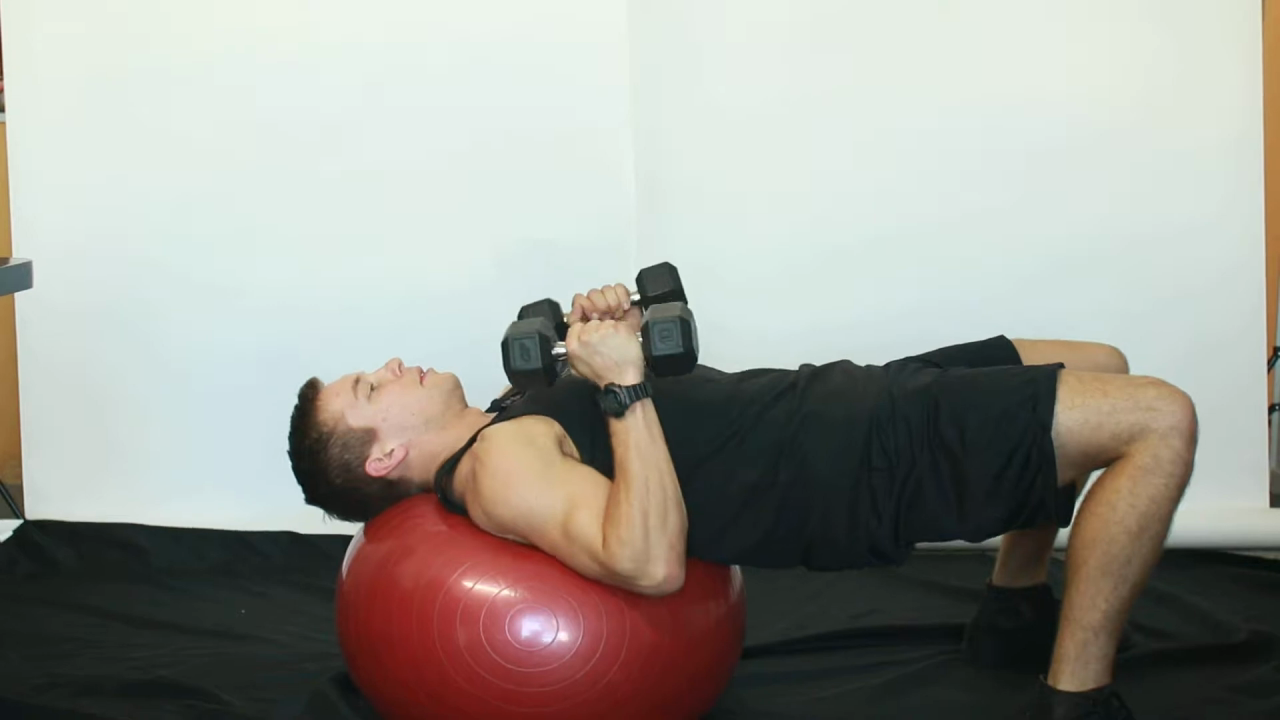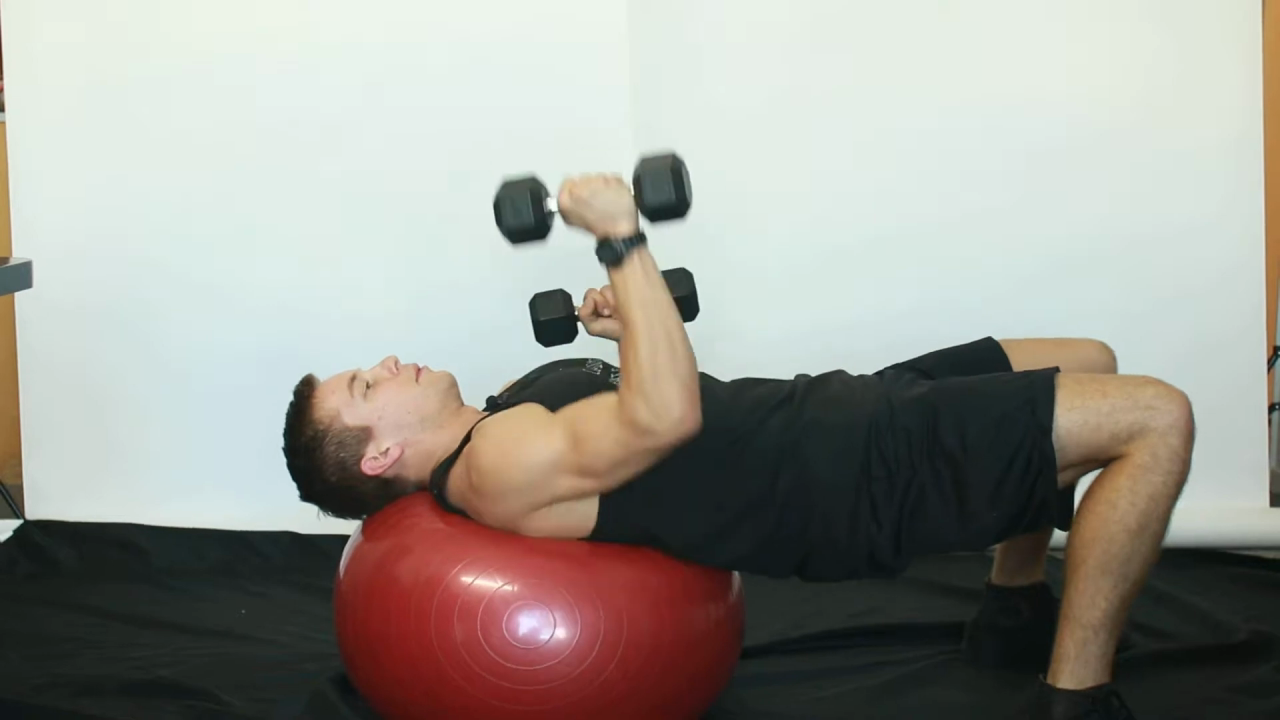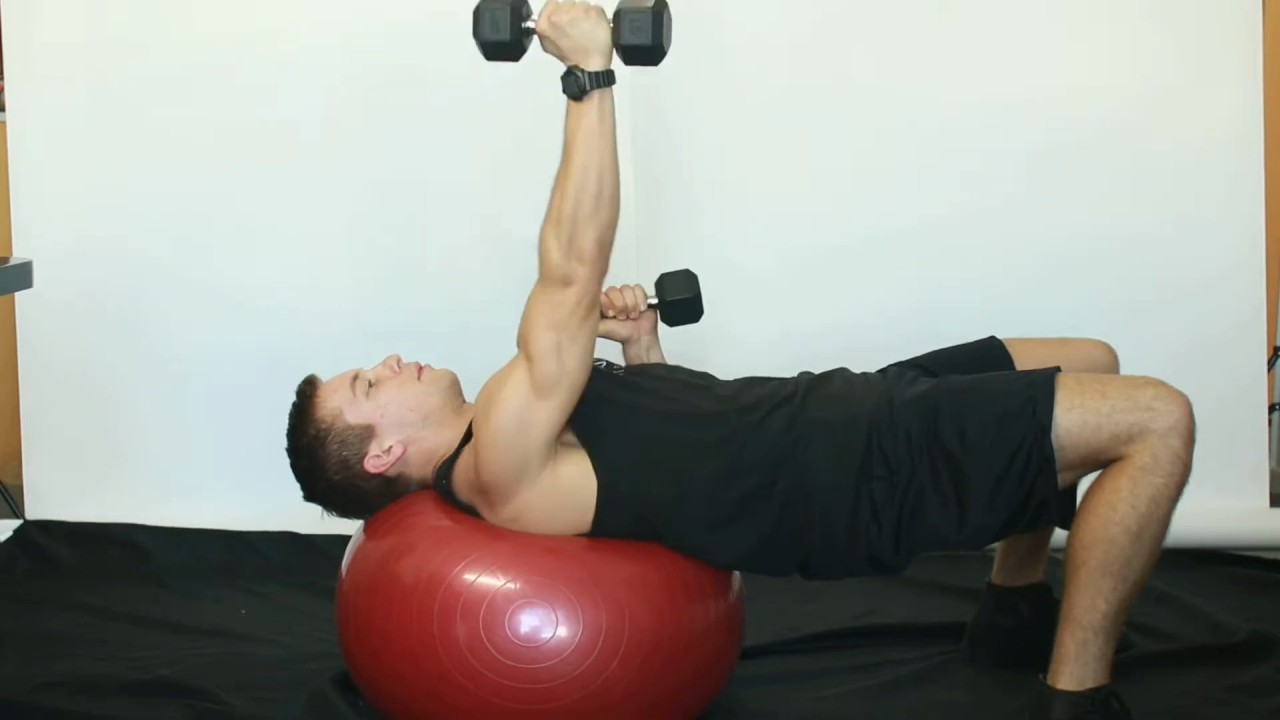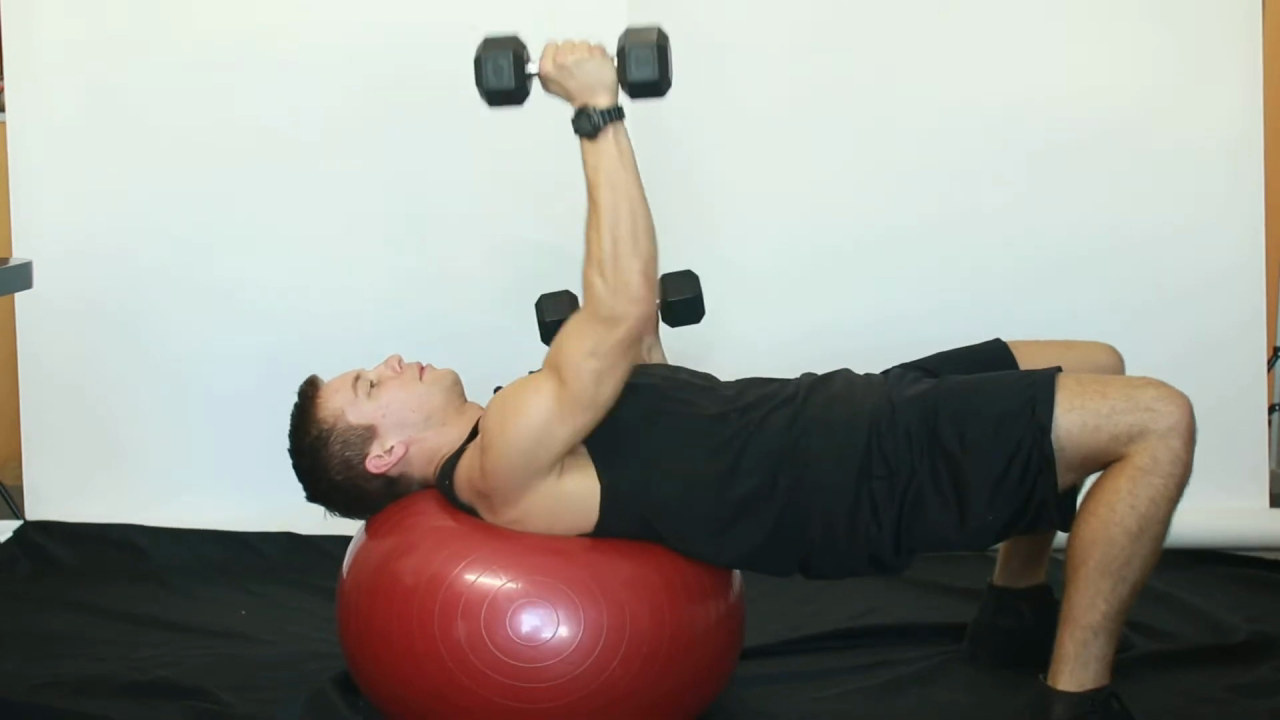
dt=0.4s
person 1, frame 1
left shoulder: (504, 431)
right shoulder: (497, 471)
right elbow: (653, 563)
left wrist: (622, 349)
right wrist: (625, 381)
left hip: (845, 415)
right hip: (855, 471)
left knee: (1101, 367)
right knee: (1160, 420)
left ankle: (1016, 610)
person 1, frame 2
left shoulder: (505, 435)
right shoulder: (499, 469)
right elbow: (668, 416)
left wrist: (633, 339)
right wrist: (620, 237)
left hip: (835, 422)
right hip: (849, 487)
left knee: (1088, 366)
right knee: (1155, 419)
left ankle: (1016, 612)
person 1, frame 3
left shoulder: (513, 436)
right shoulder: (501, 460)
right elbow: (570, 271)
left wrist: (640, 347)
right wrist: (589, 73)
left hip: (842, 422)
right hip: (855, 479)
left knee: (1090, 362)
right knee: (1157, 420)
left ankle: (1016, 610)
person 1, frame 4
left shoulder: (511, 430)
right shoulder: (503, 464)
right elbow: (626, 310)
left wrist: (625, 340)
right wrist: (599, 110)
left hip: (842, 424)
right hip: (854, 477)
left knee: (1097, 366)
right knee: (1156, 420)
left ankle: (1017, 614)
